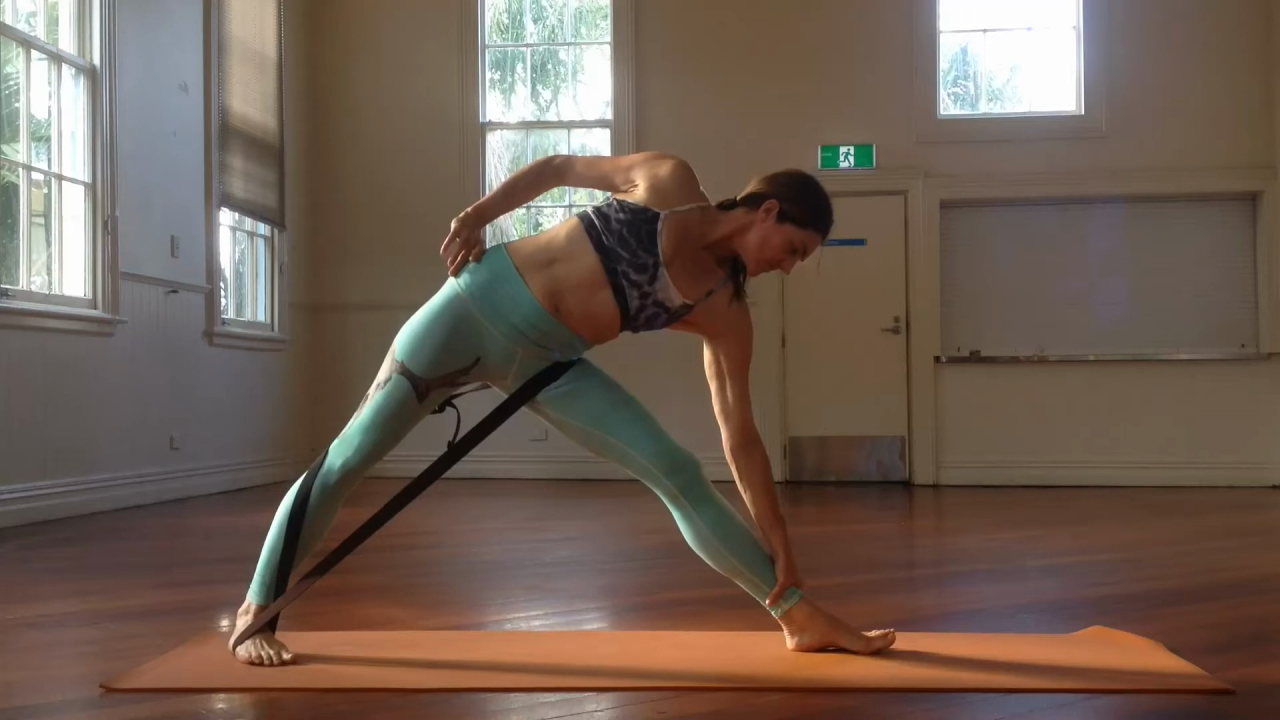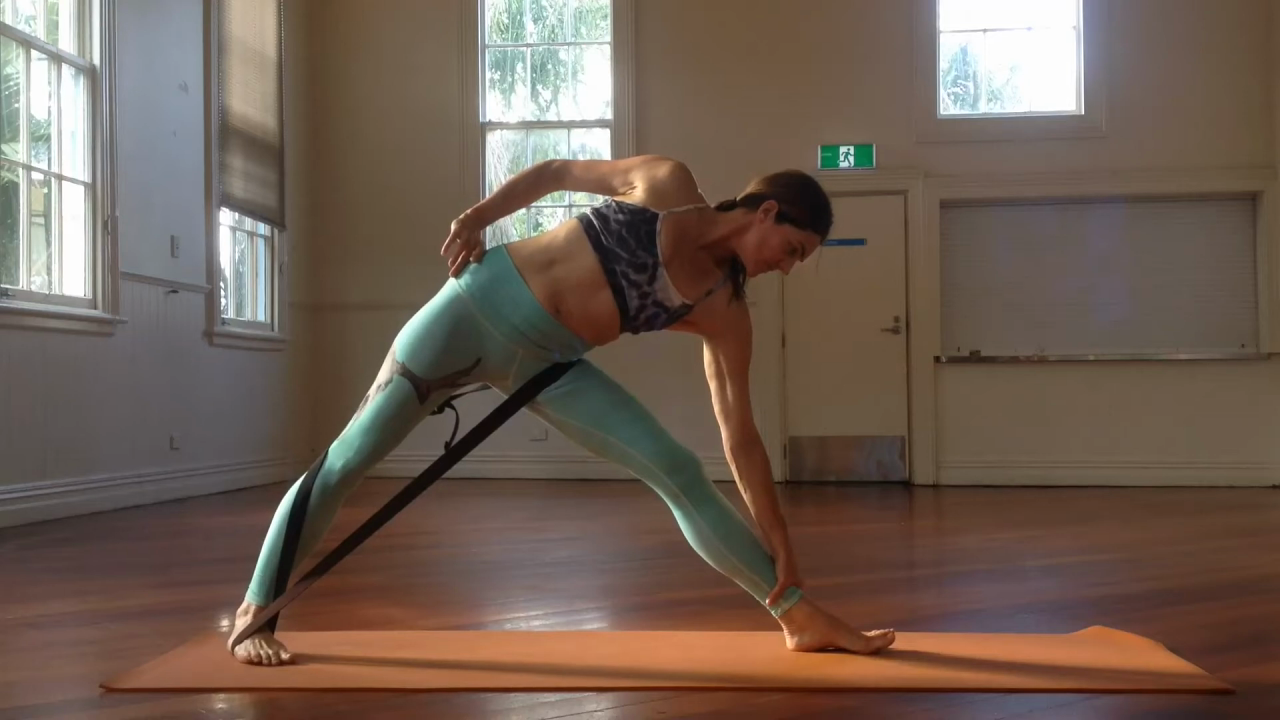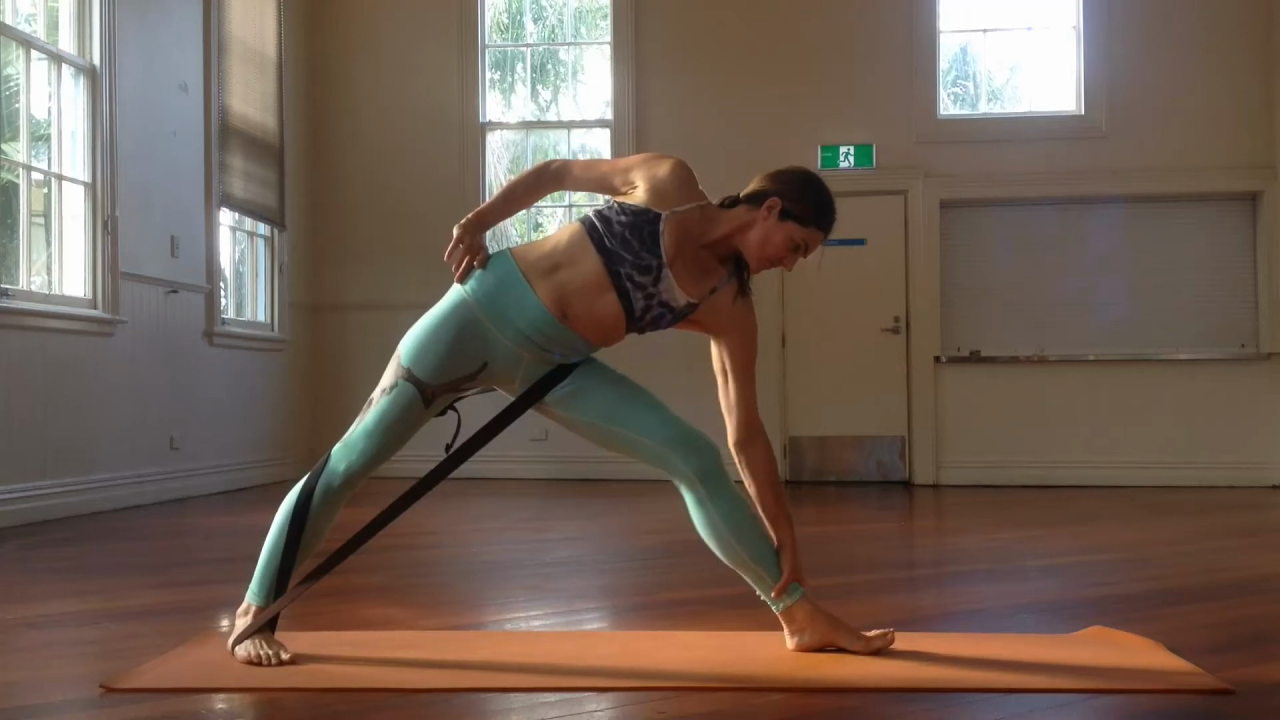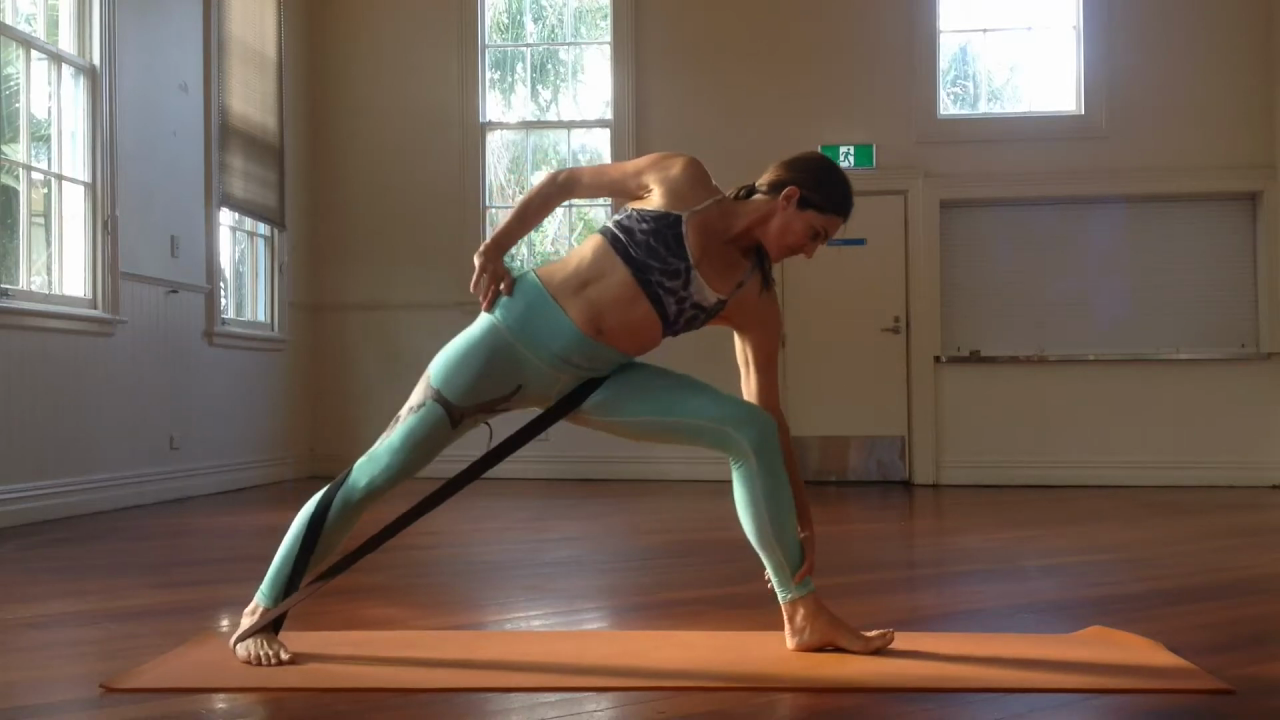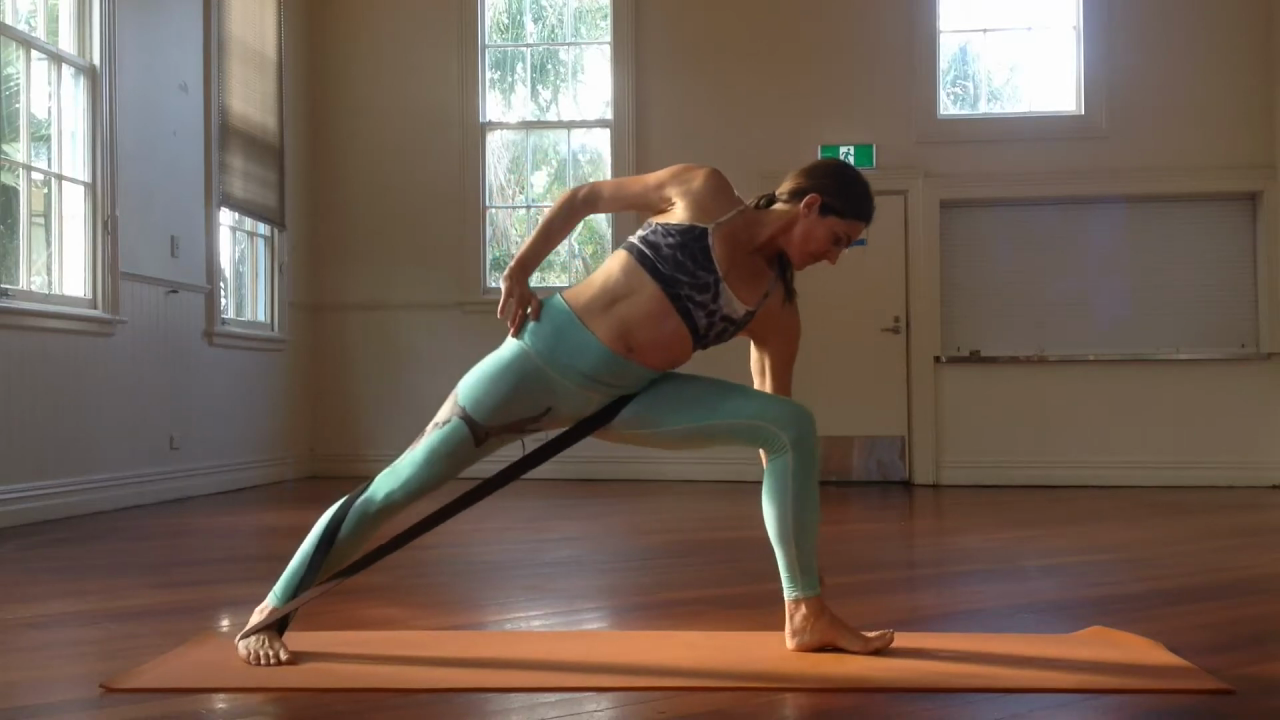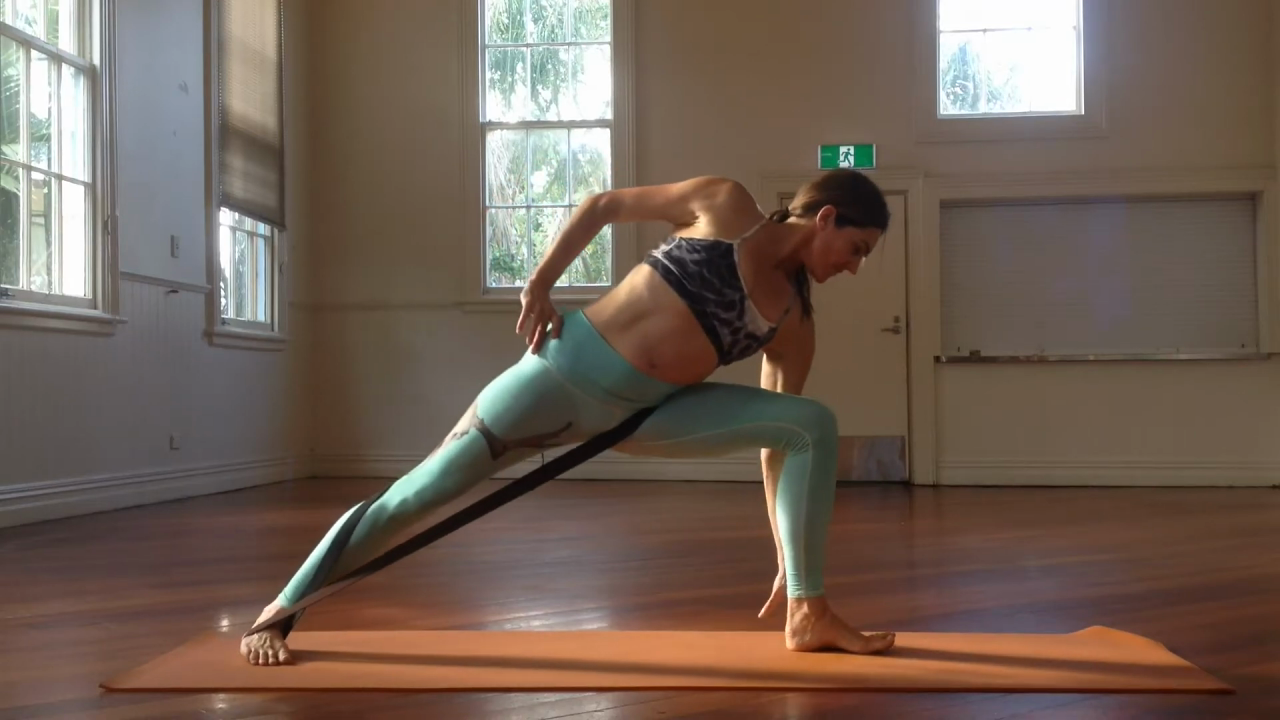
dt=0.4s
person 1, frame 1
left shoulder: (724, 311)
right shoulder: (668, 181)
left elbow: (740, 436)
right elbow: (558, 168)
left wrist: (779, 543)
right wrist: (476, 216)
left hip: (545, 360)
right hip: (475, 305)
left knee: (678, 473)
right knee: (347, 459)
left ankle: (799, 617)
right ankle: (255, 611)
person 1, frame 2
left shoulder: (724, 311)
right shoulder: (666, 183)
left elbow: (741, 437)
right elbow: (556, 172)
left wrist: (779, 543)
right wrist: (476, 217)
left hip: (545, 361)
right hip: (476, 306)
left knee: (679, 471)
right knee: (348, 459)
left ankle: (798, 616)
right ankle: (253, 611)
person 1, frame 3
left shoulder: (730, 309)
right shoulder: (669, 182)
left elbow: (746, 432)
right elbow: (556, 172)
left wrist: (785, 535)
right wrist: (477, 222)
left hip: (551, 363)
right hip: (482, 311)
left knee: (696, 459)
right knee: (349, 463)
left ankle: (798, 615)
right ankle: (254, 613)
person 1, frame 4
left shoulder: (755, 301)
right shoulder: (682, 180)
left elbow: (769, 415)
right elbow: (564, 181)
left wrist: (800, 516)
right wrist: (495, 247)
left hip: (586, 379)
right hip: (513, 332)
left knee: (752, 432)
right knee: (371, 477)
left ankle: (803, 613)
right ankle: (260, 613)
person 1, frame 5
left shoulder: (776, 310)
right shoulder: (703, 191)
left elbow: (774, 420)
right elbow: (584, 197)
left wrist: (804, 532)
right wrist: (518, 271)
left hip: (618, 397)
right hip: (543, 353)
left knee: (794, 425)
right knee: (394, 491)
left ankle: (806, 613)
right ankle: (271, 612)
person 1, frame 6
left shoulder: (793, 325)
right shoulder: (726, 205)
left elbow: (777, 440)
right elbow: (602, 205)
left wrist: (788, 558)
right wrist: (538, 285)
left hip: (639, 414)
right hip: (565, 369)
left knee: (814, 425)
right knee: (410, 498)
left ankle: (808, 615)
right ankle: (279, 611)
